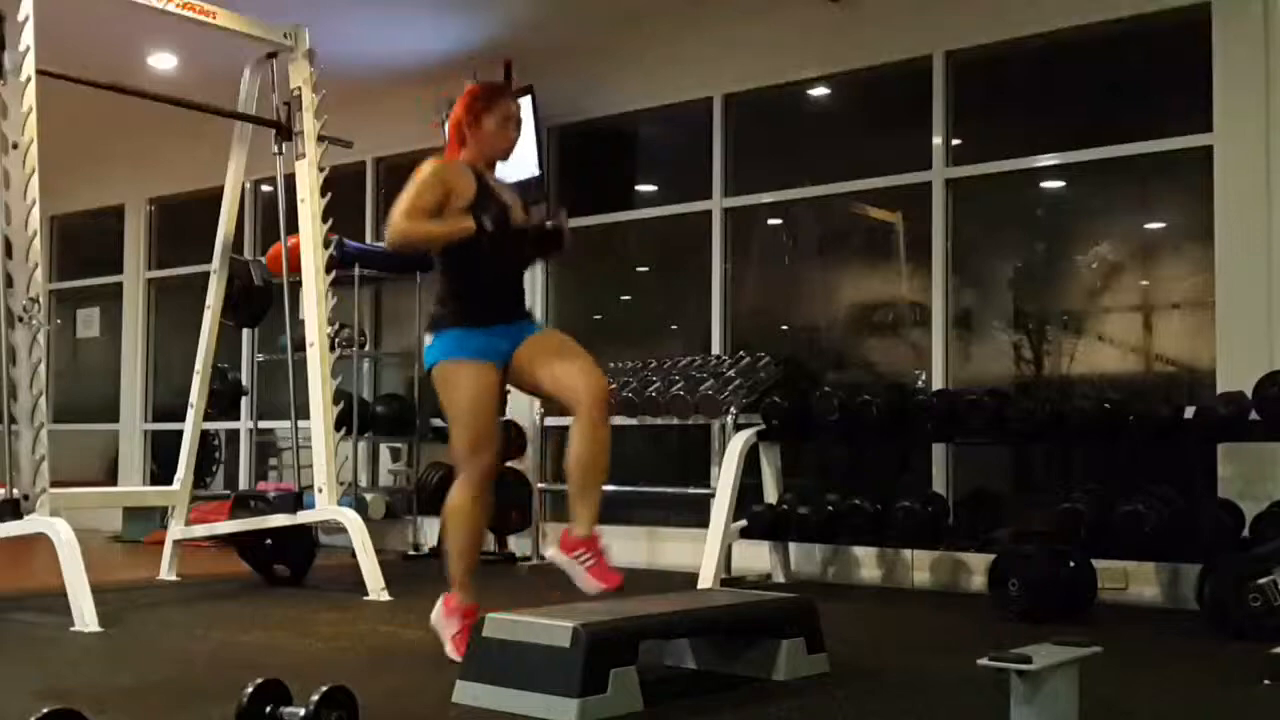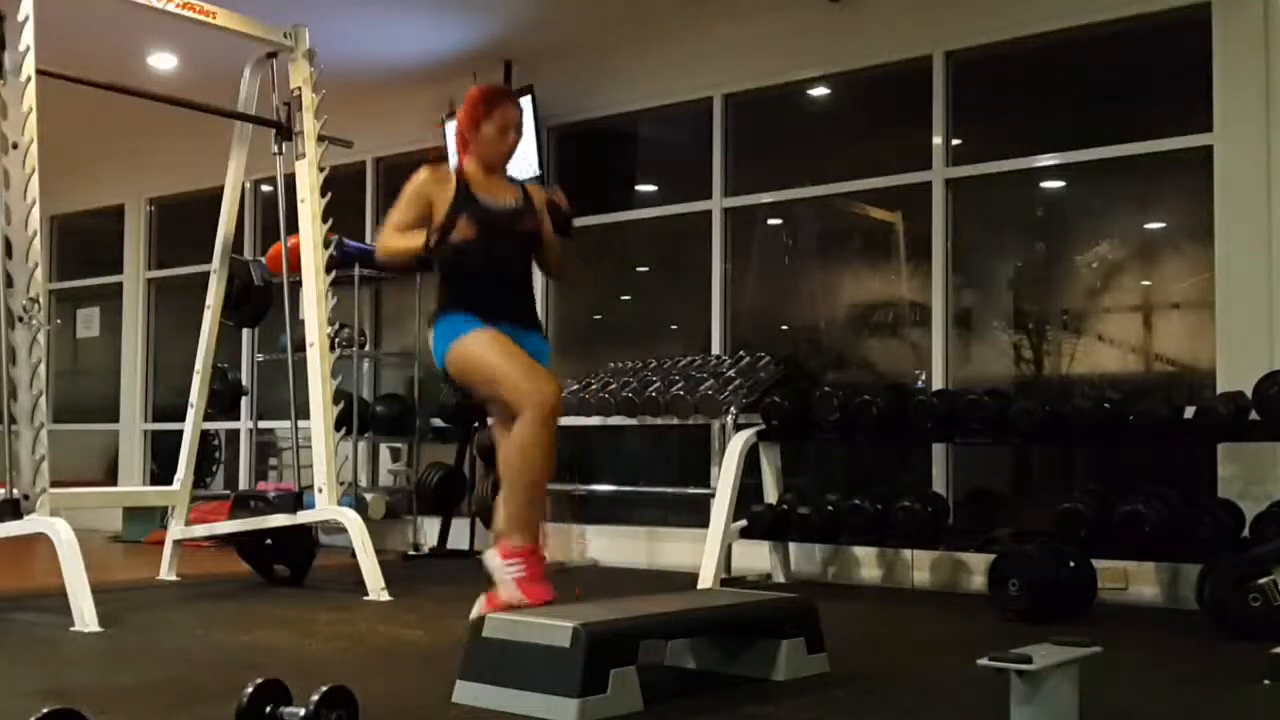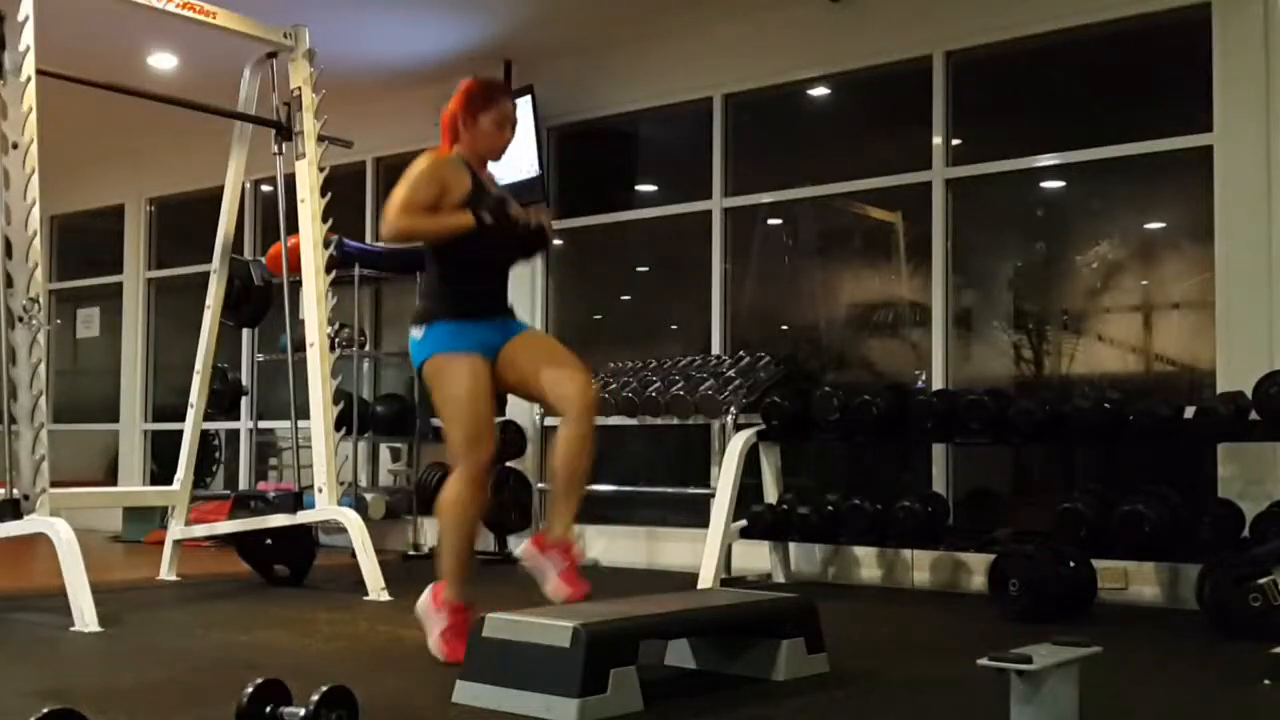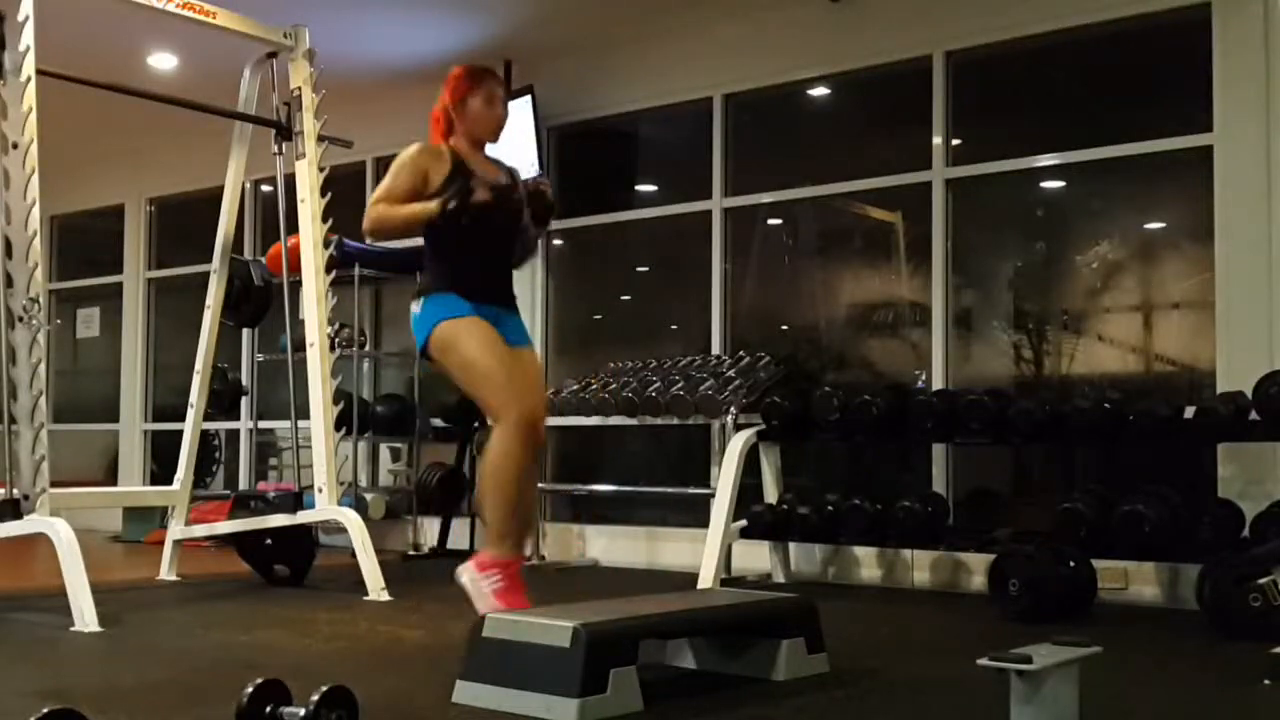
dt=0.4s
person 1, frame 1
left shoulder: (505, 194)
right shoulder: (444, 175)
right elbow: (397, 232)
left wrist: (537, 243)
right wrist: (482, 226)
left hip: (517, 327)
right hip: (462, 334)
left knee: (592, 390)
right knee: (478, 468)
left ankle: (579, 538)
right ankle: (459, 603)
person 1, frame 2
left shoulder: (529, 197)
right shoulder: (434, 183)
left elbow: (555, 269)
right elbow: (385, 245)
left wrist: (559, 228)
right wrist: (435, 239)
left hip: (524, 330)
right hip: (463, 326)
left knee: (522, 469)
right knee: (541, 400)
left ankle: (502, 600)
right ankle: (516, 548)
person 1, frame 3
left shoulder: (492, 189)
right shoulder: (438, 168)
right elbow: (392, 225)
left wrist: (526, 240)
right wrist: (478, 219)
left hip: (500, 325)
right hip: (449, 328)
left knee: (579, 396)
right knee: (475, 462)
left ankle: (555, 542)
right ankle: (448, 599)
person 1, frame 4
left shoulder: (508, 177)
right shoulder: (427, 157)
right elbow: (374, 221)
left wrist: (534, 215)
right wrist: (444, 206)
left hip: (501, 312)
right hip: (445, 307)
left knee: (529, 432)
right knee: (515, 417)
left ankle: (496, 564)
right ankle: (496, 558)
